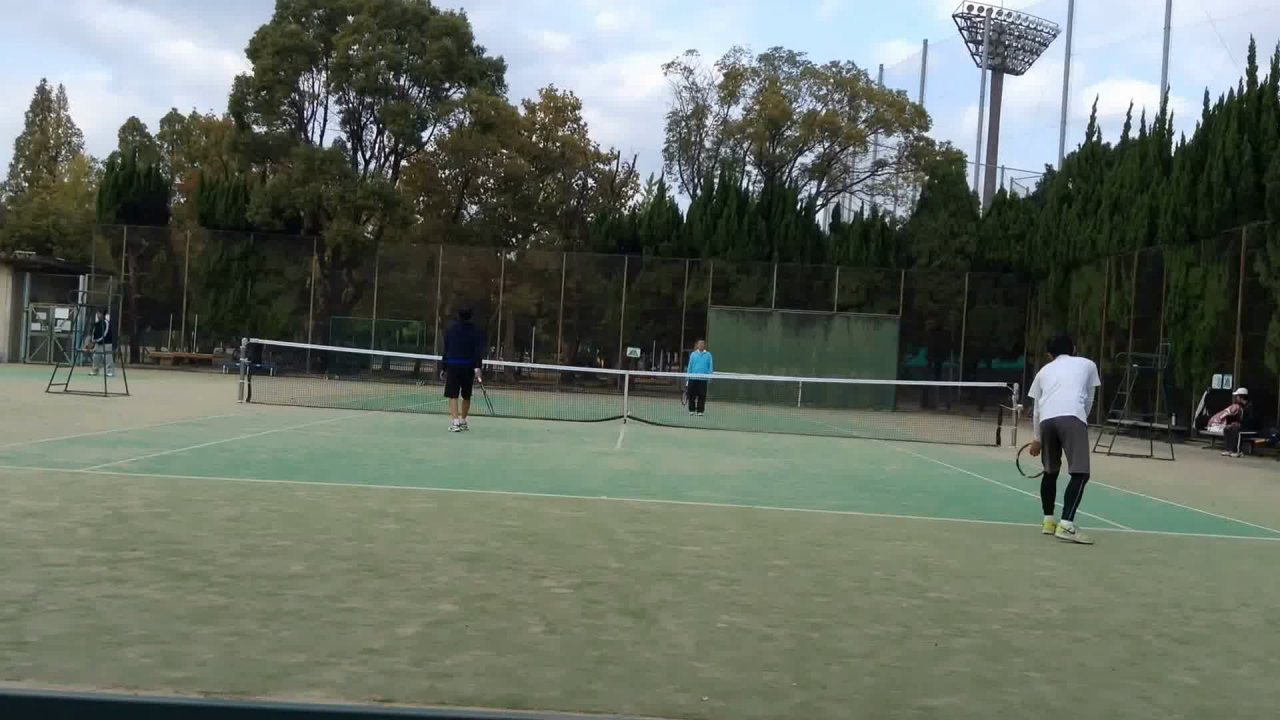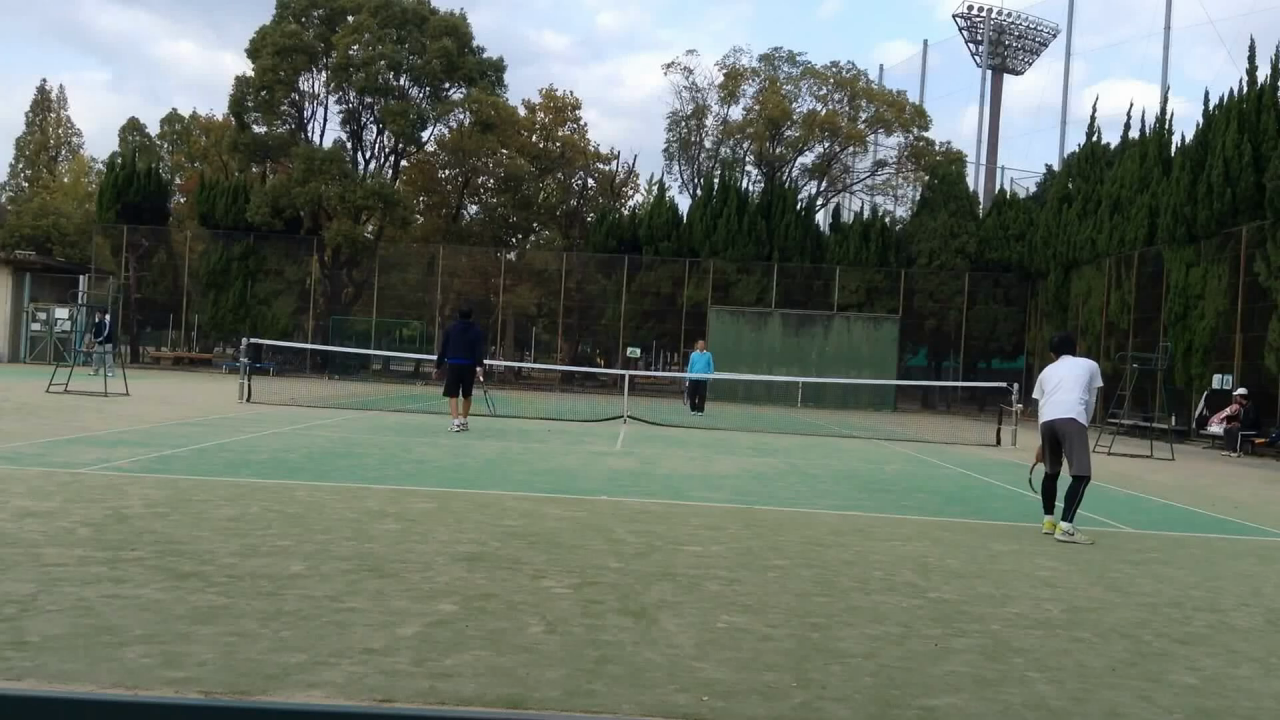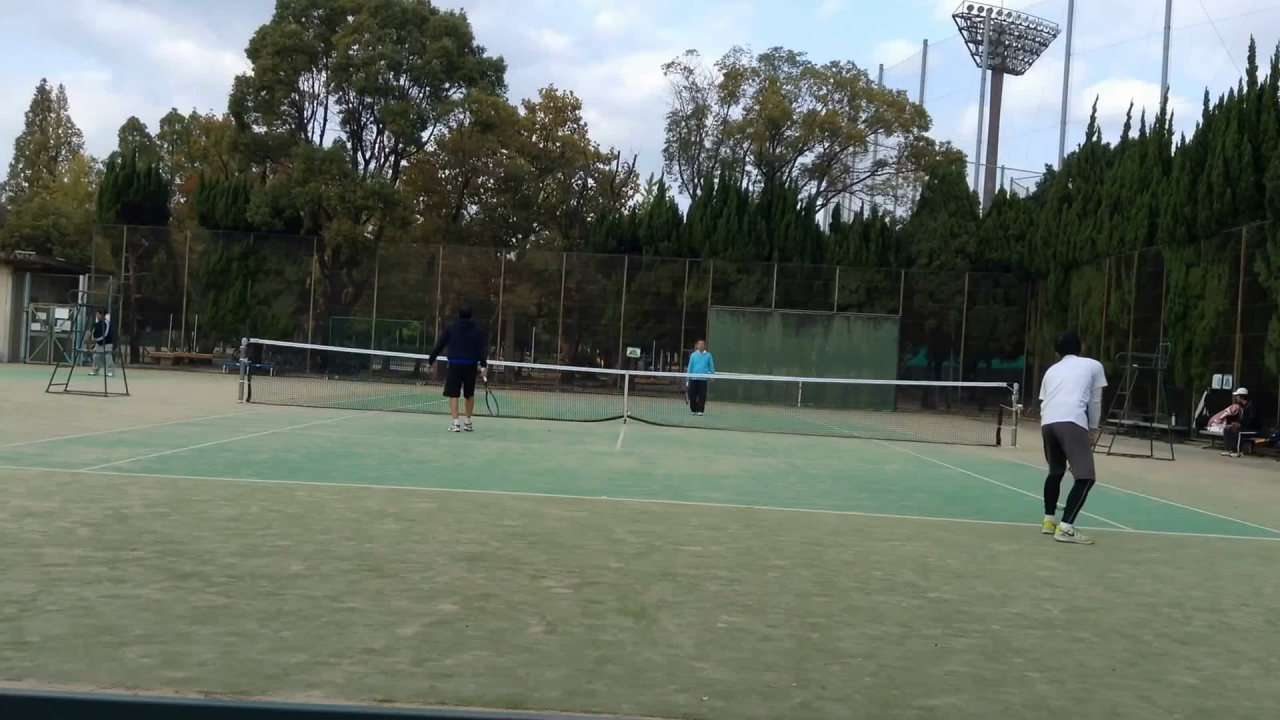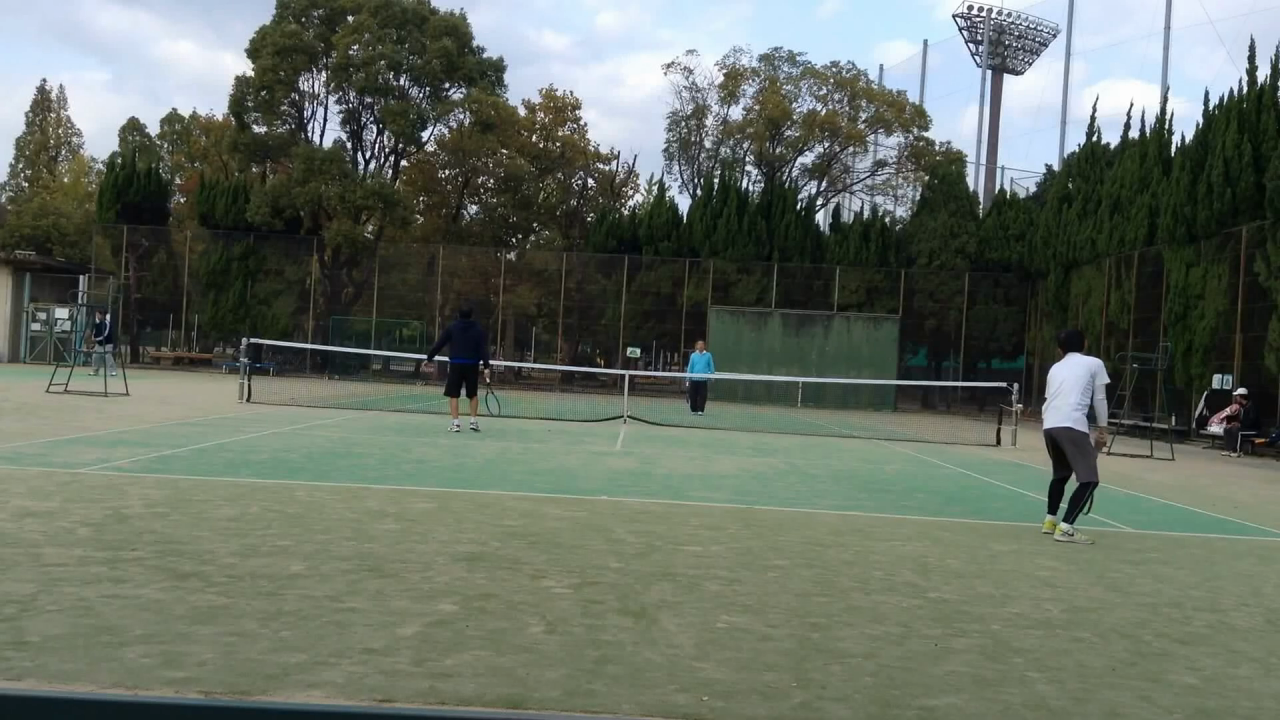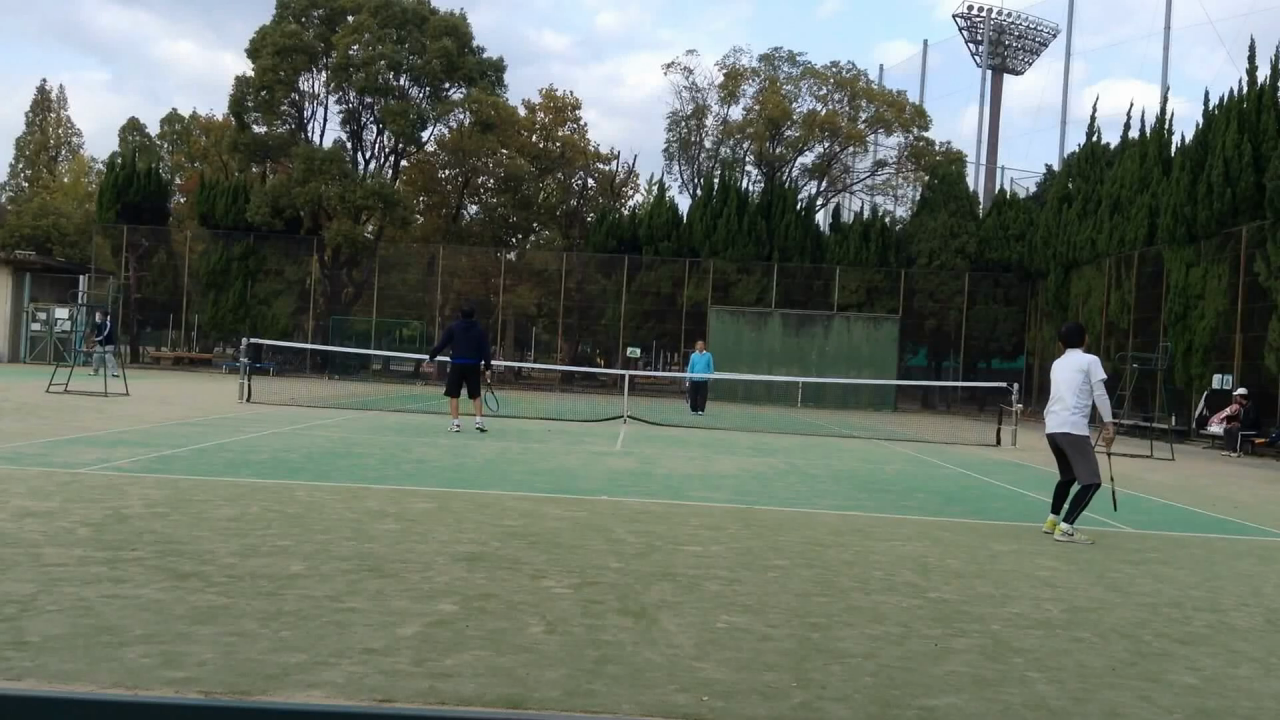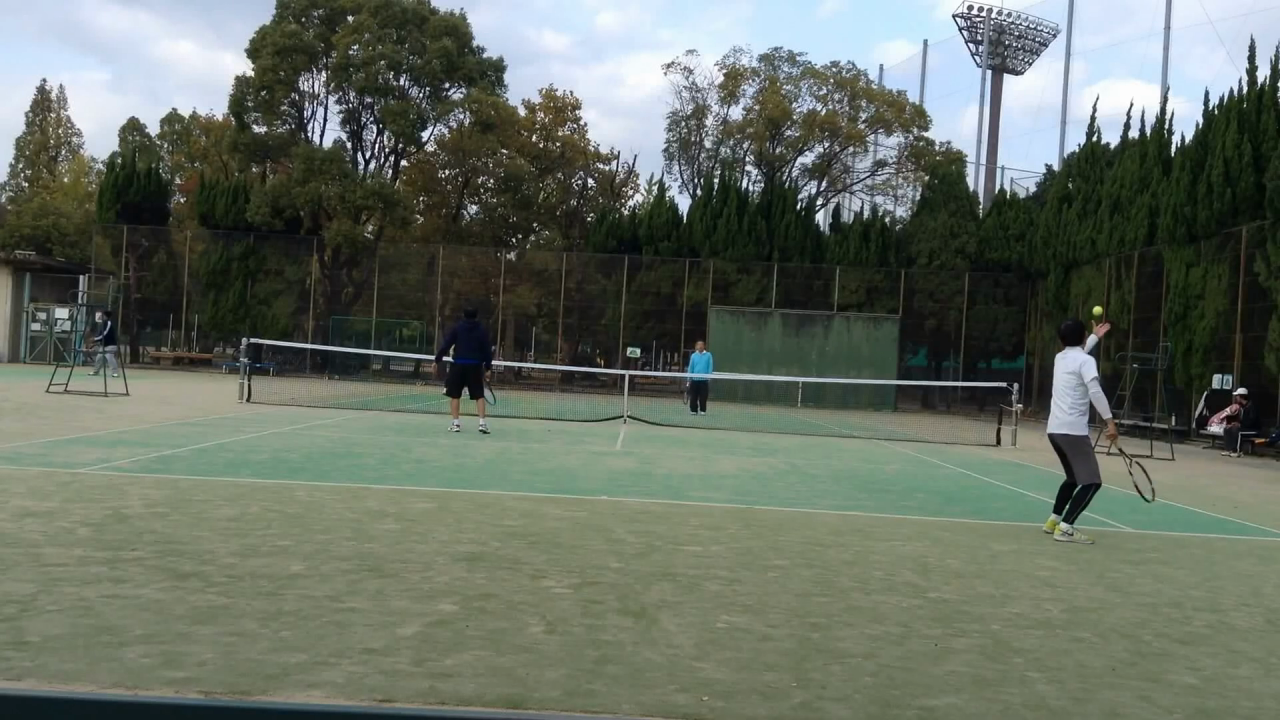
dt=0.1s
person 1, frame 1
left shoulder: (1044, 370)
right shoulder: (1087, 364)
right elbow: (1088, 400)
left wrist: (1037, 438)
left hip: (1048, 419)
right hip: (1072, 418)
left knee: (1050, 472)
right knee: (1080, 474)
left ankle: (1048, 520)
right ankle: (1066, 525)
person 1, frame 2
left shoulder: (1046, 371)
right shoulder: (1090, 365)
right elbow: (1091, 402)
left wrist: (1041, 445)
right wrist: (1083, 423)
left hip: (1048, 421)
right hip: (1072, 420)
left knee: (1051, 472)
right knee: (1080, 476)
left ankle: (1048, 521)
right ankle: (1065, 527)
person 1, frame 3
left shoulder: (1051, 371)
right shoulder: (1093, 365)
right elbow: (1095, 401)
left wrist: (1052, 444)
right wrist: (1093, 430)
left hip: (1048, 423)
right hip: (1072, 423)
left knee: (1055, 473)
right knee: (1085, 477)
left ankle: (1049, 520)
right ankle: (1065, 527)
person 1, frame 4
left shoulder: (1055, 368)
right shoulder: (1094, 363)
right elbow: (1100, 399)
right wrist: (1102, 429)
left hip: (1050, 426)
right hip: (1072, 426)
left knee: (1060, 475)
right knee: (1089, 480)
left ankle: (1050, 521)
right ankle: (1065, 527)
person 1, frame 5
left shoulder: (1057, 365)
right shoulder: (1091, 361)
right elbow: (1100, 393)
right wrist: (1109, 425)
left hip: (1052, 428)
right hip: (1073, 429)
left knee: (1068, 476)
right knee: (1091, 481)
left ankle: (1052, 520)
right ankle: (1065, 528)
person 1, frame 6
left shoulder: (1060, 358)
right shoulder: (1085, 361)
right elbow: (1095, 392)
left wrist: (1096, 337)
right wrist: (1110, 421)
left hip: (1054, 428)
right hip: (1073, 430)
left knee: (1074, 477)
right knee: (1092, 481)
left ankle: (1053, 520)
right ankle: (1065, 528)
